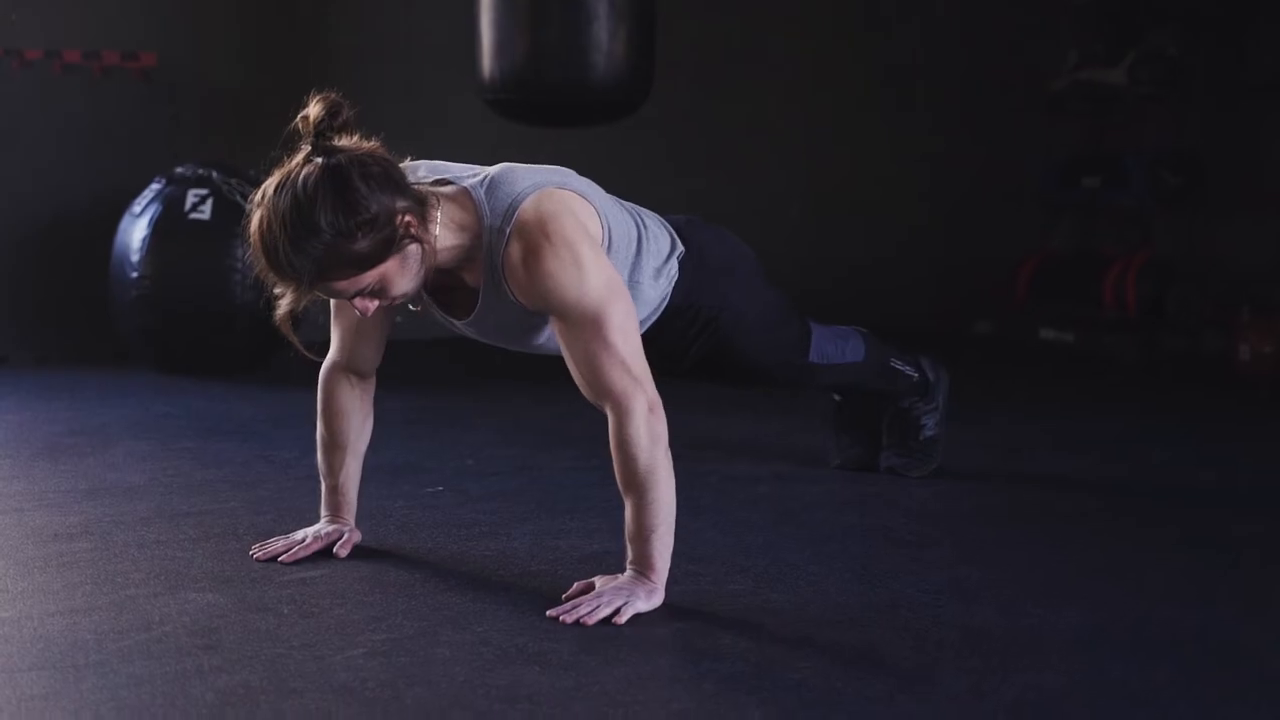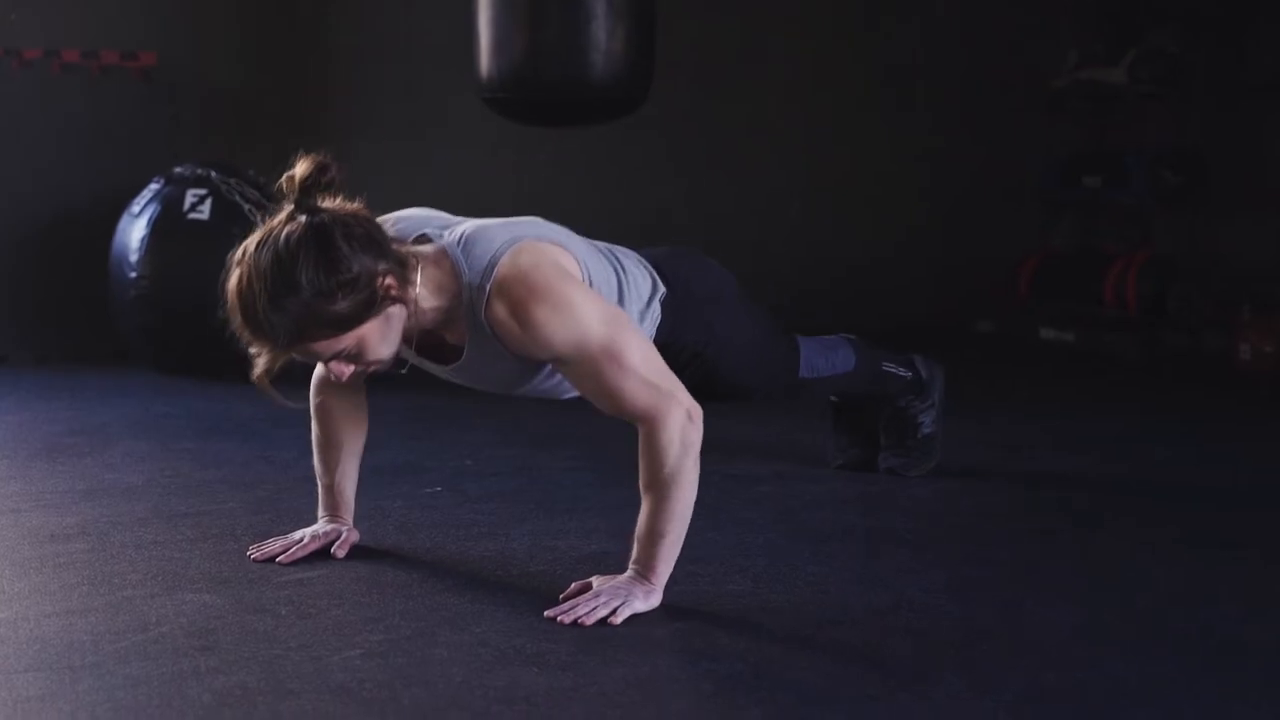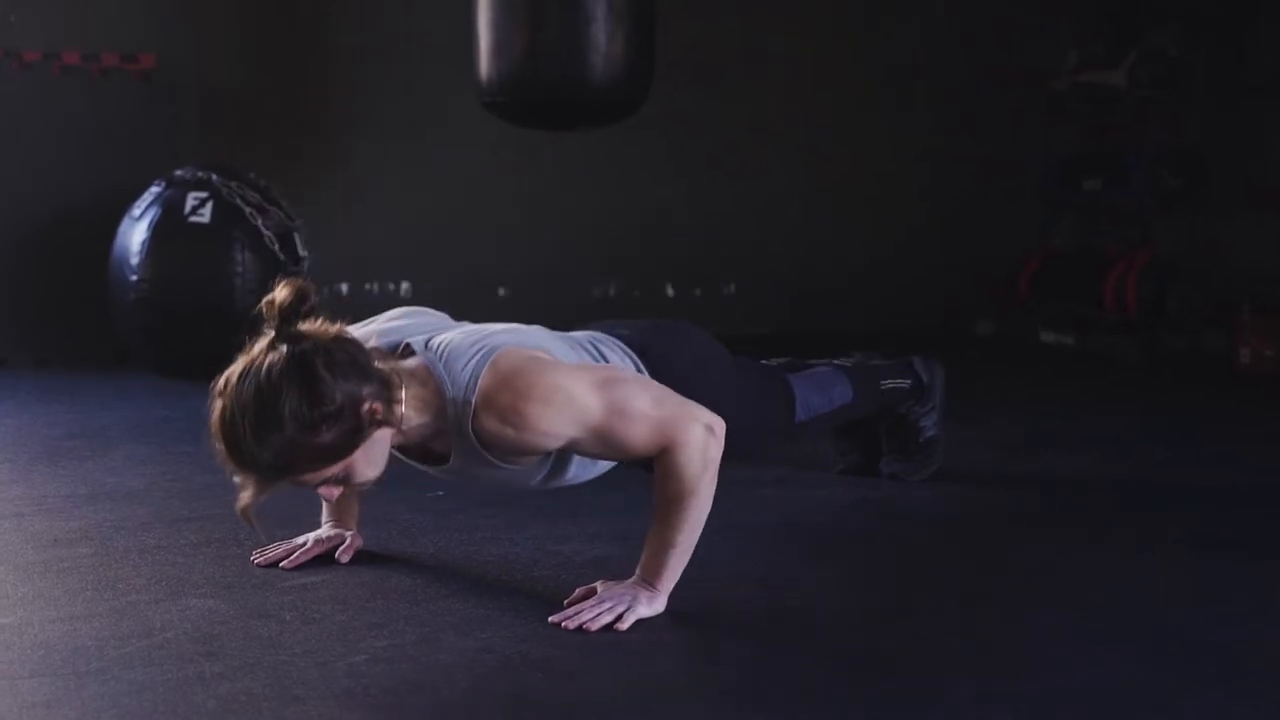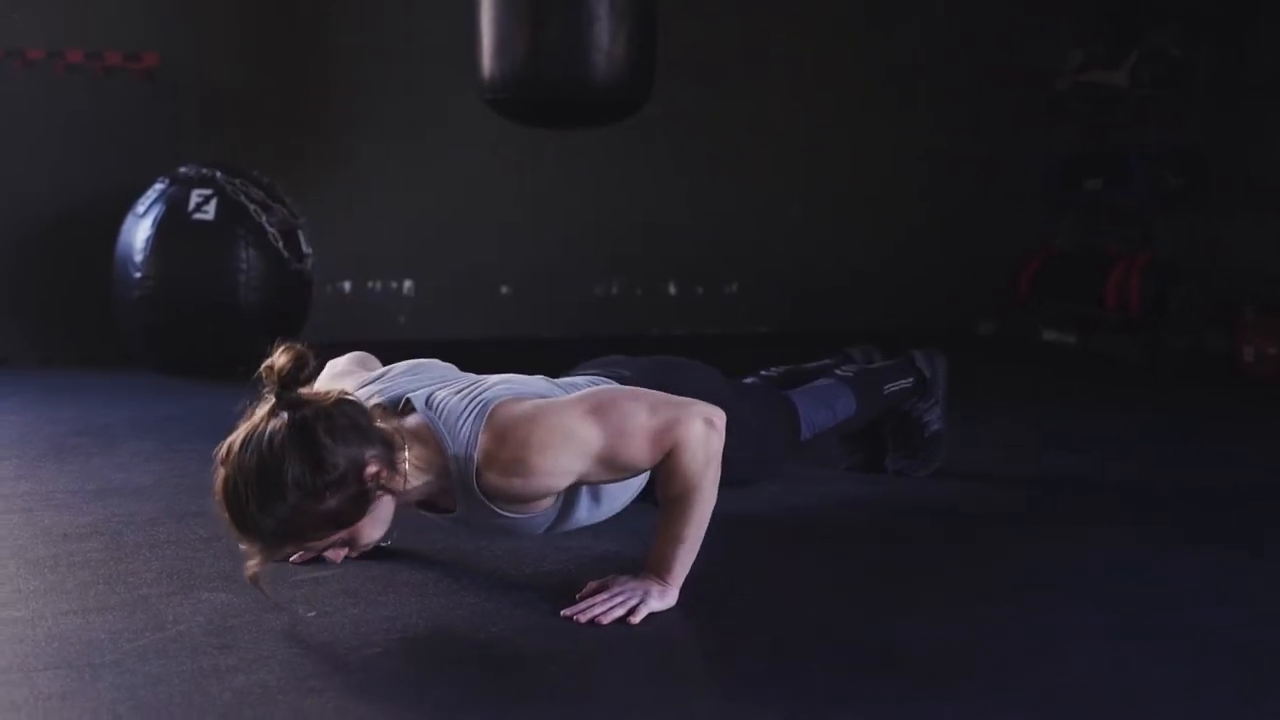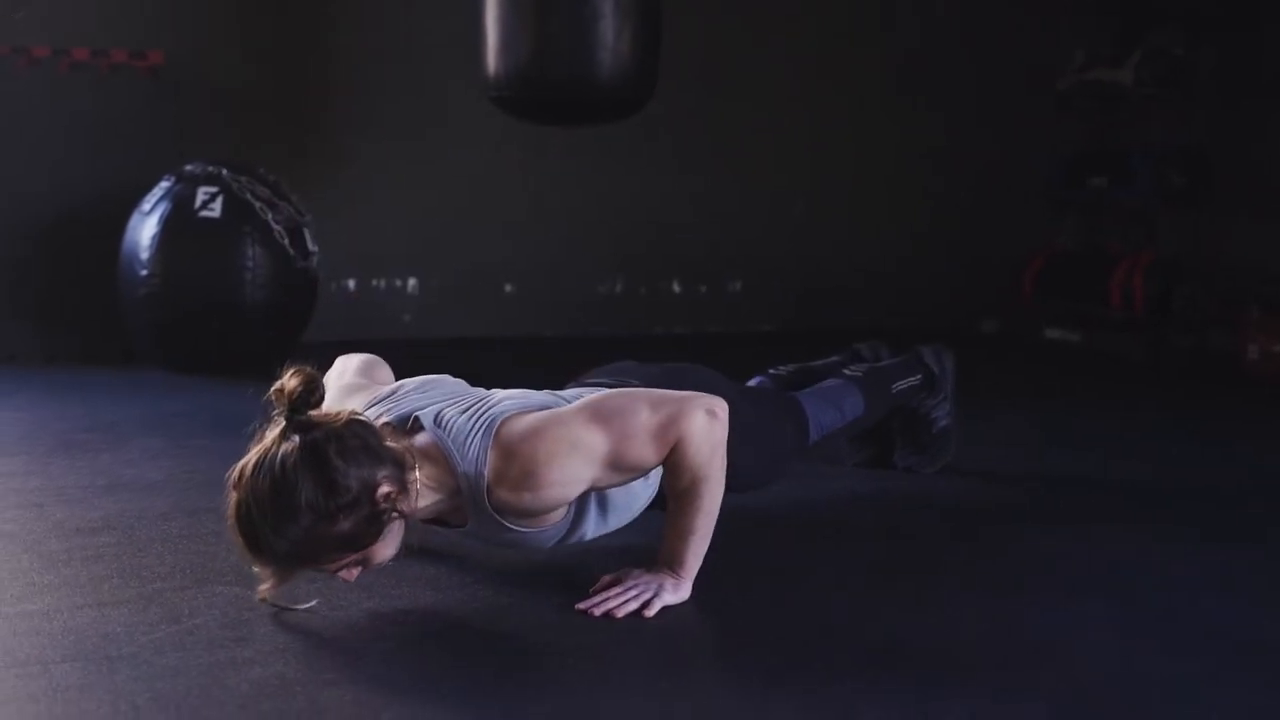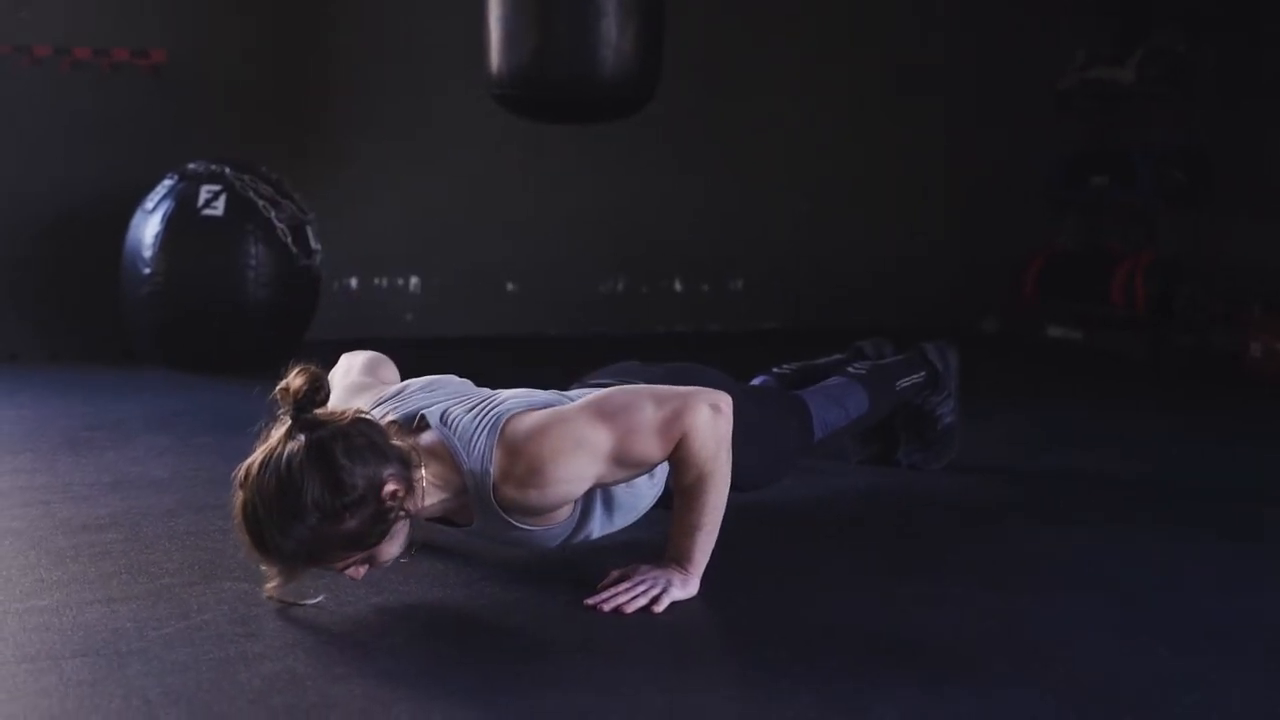
dt=0.5s
person 1, frame 1
left shoulder: (539, 239)
right shoulder: (376, 224)
left elbow: (635, 406)
right elbow: (347, 371)
left wrist: (648, 578)
right wrist: (337, 514)
left hip: (690, 282)
right hip: (624, 298)
left knee: (798, 355)
right knee: (792, 368)
left ankle: (912, 382)
right ankle: (861, 409)
person 1, frame 2
left shoulder: (522, 293)
right shoulder: (362, 271)
left elbow: (673, 415)
right elbow: (333, 389)
left wrist: (647, 580)
right wrist: (335, 515)
left hip: (674, 310)
right hip: (609, 315)
left knee: (790, 368)
right knee: (795, 373)
left ankle: (906, 381)
right ankle: (858, 401)
person 1, frame 3
left shoulder: (506, 399)
right shoulder: (347, 364)
left elbow: (697, 434)
left wrist: (652, 587)
right wrist: (340, 524)
left hip: (663, 376)
right hip: (595, 364)
left knee: (784, 402)
right knee: (782, 401)
left ankle: (905, 383)
right ankle: (852, 378)
person 1, frame 4
left shoulder: (507, 454)
right shoulder: (345, 409)
left elbow: (699, 427)
left wrist: (663, 581)
right wrist: (343, 525)
left hip: (674, 413)
right hip: (595, 391)
left knee: (789, 419)
right knee: (776, 402)
left ankle: (908, 380)
right ankle: (843, 368)
person 1, frame 5
left shoulder: (520, 472)
right shoulder: (357, 419)
left elbow: (700, 420)
left wrist: (677, 574)
right wrist: (356, 529)
left hip: (686, 419)
right hip: (605, 402)
left knee: (795, 421)
right knee: (771, 396)
left ankle: (916, 377)
right ankle: (853, 362)
person 1, frame 6
left shoulder: (526, 470)
right shoulder: (358, 417)
left elbow: (704, 414)
right elbow: (364, 360)
left wrist: (685, 570)
right wrist: (361, 521)
left hip: (685, 418)
right hip: (606, 401)
left knee: (803, 420)
right knee: (775, 396)
left ankle: (919, 375)
right ankle: (855, 363)
